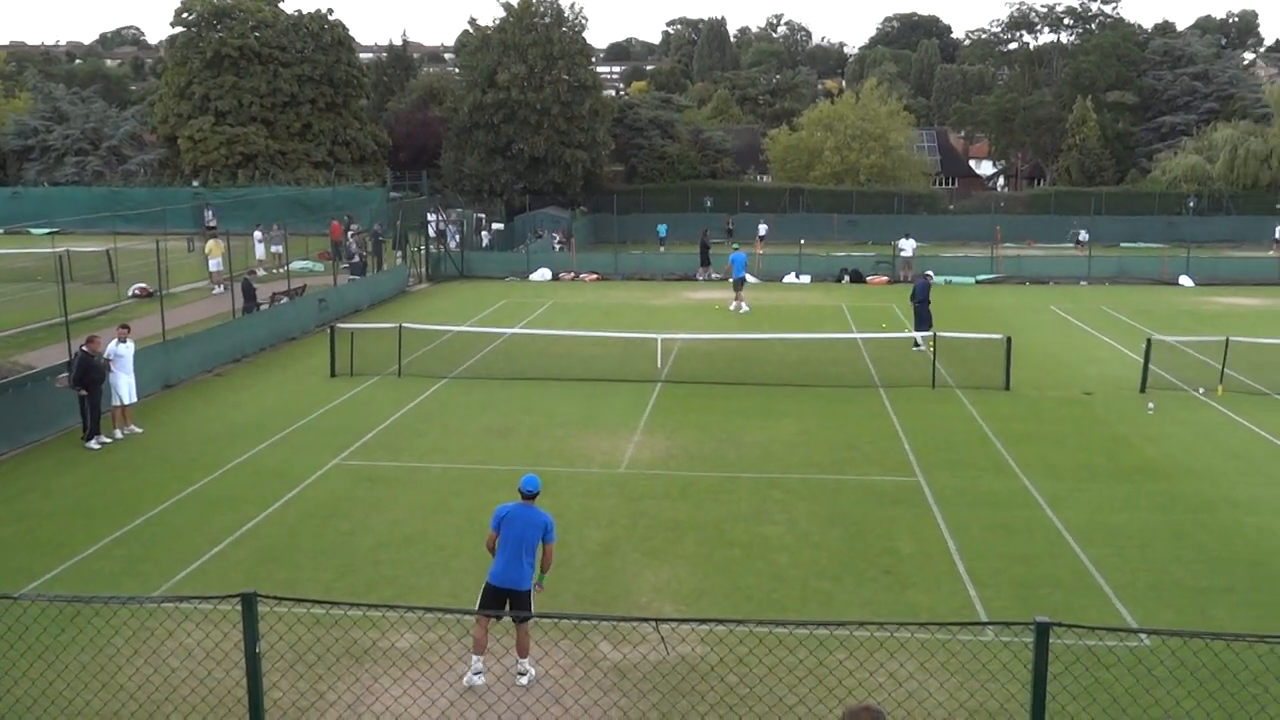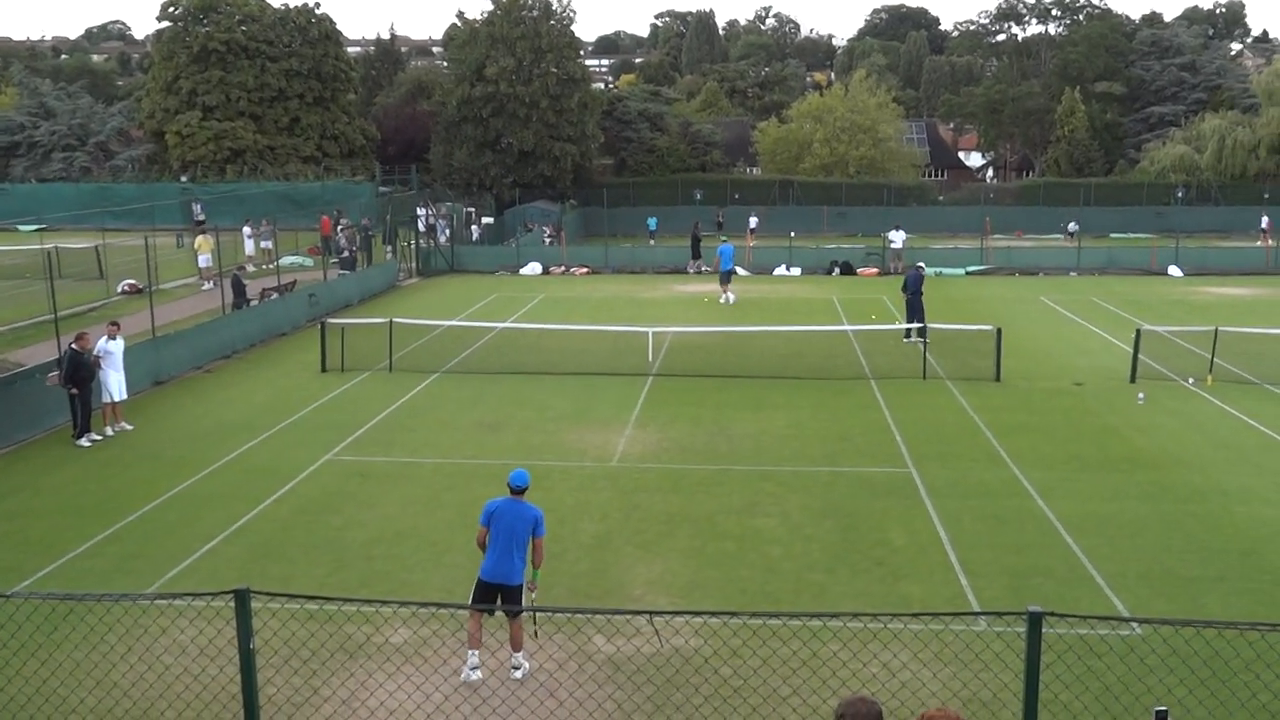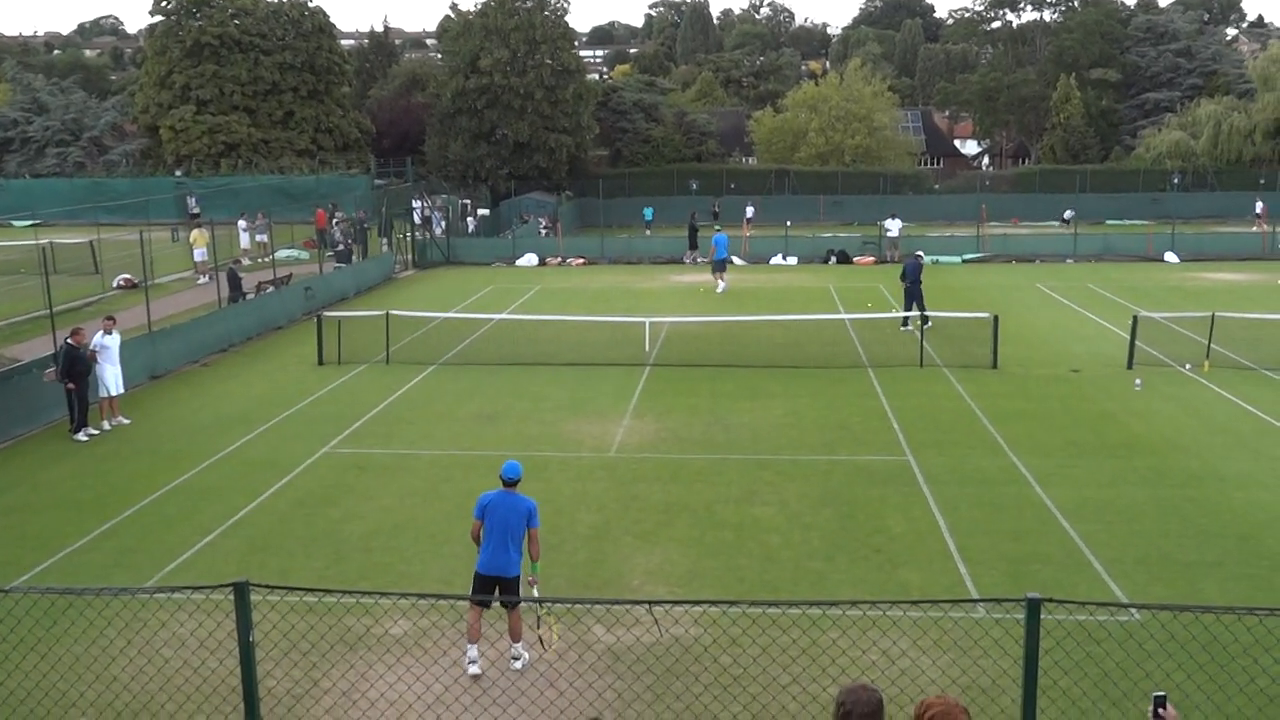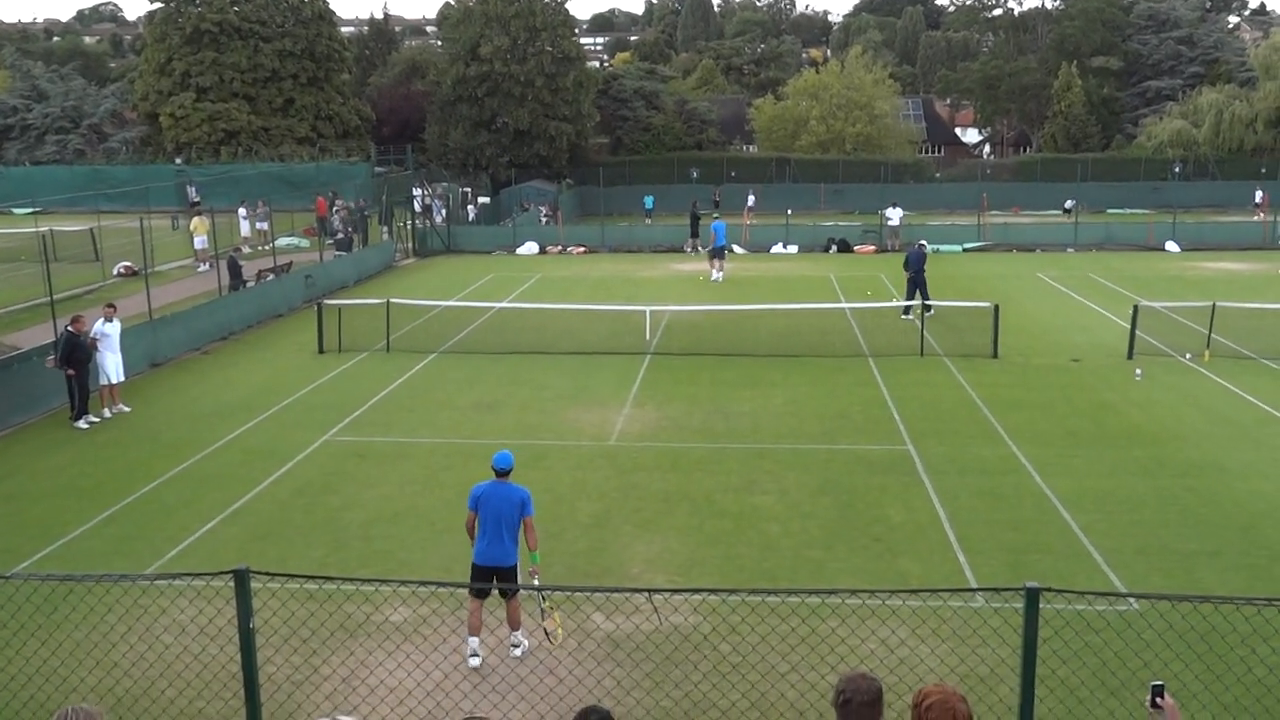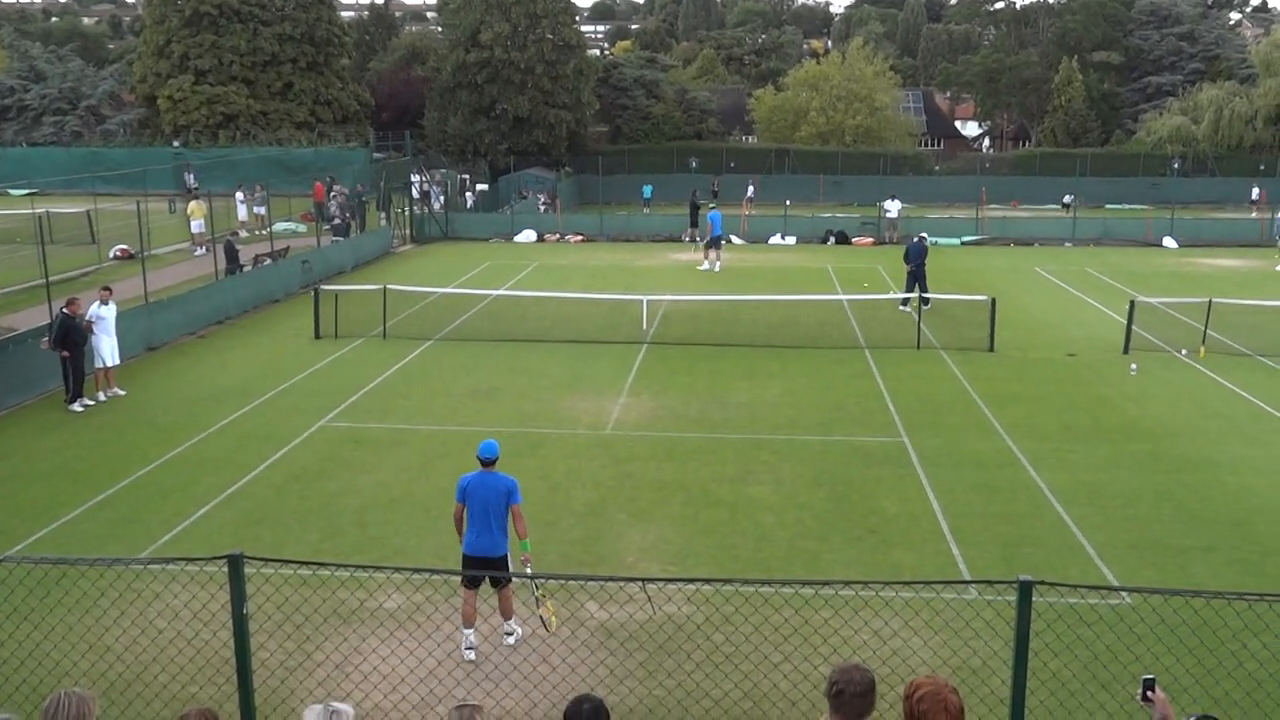
dt=0.1s
person 1, frame 1
left shoulder: (503, 511)
right shoulder: (546, 520)
left elbow: (489, 544)
right elbow: (548, 556)
right wrist: (541, 579)
left hip: (497, 579)
right hip: (523, 582)
left knee: (481, 621)
right knee: (522, 627)
left ankle: (476, 670)
right ankle: (523, 671)
person 1, frame 2
left shoulder: (492, 506)
right shoulder: (535, 514)
left elbow: (480, 539)
right elbow: (538, 549)
right wrist: (535, 576)
left hip: (488, 574)
right hip: (515, 577)
left knee: (475, 616)
right knee: (515, 621)
left ankle: (473, 664)
right ankle: (517, 666)
person 1, frame 3
left shoulder: (485, 499)
right shoulder: (529, 505)
left elbow: (474, 532)
right elbow: (533, 540)
right wrist: (534, 569)
left hip: (485, 567)
right hip: (511, 569)
left knee: (475, 610)
right knee: (513, 612)
left ankle: (472, 659)
right ankle: (517, 656)
person 1, frame 4
left shoulder: (478, 490)
right shoulder: (522, 494)
left elbow: (469, 523)
right elbow: (529, 529)
right wrist: (534, 559)
left hip: (481, 558)
right hip: (508, 559)
left knee: (475, 604)
right knee: (512, 601)
left ankle: (473, 652)
right ankle: (516, 644)
person 1, frame 5
left shoulder: (465, 481)
right shoulder: (509, 483)
left elbow: (457, 515)
right elbow: (517, 517)
left wrist: (461, 536)
right wrist: (525, 547)
left hip: (472, 548)
right hip: (498, 548)
left knee: (469, 595)
right knee: (504, 590)
left ankle: (468, 645)
right ankle: (510, 631)
